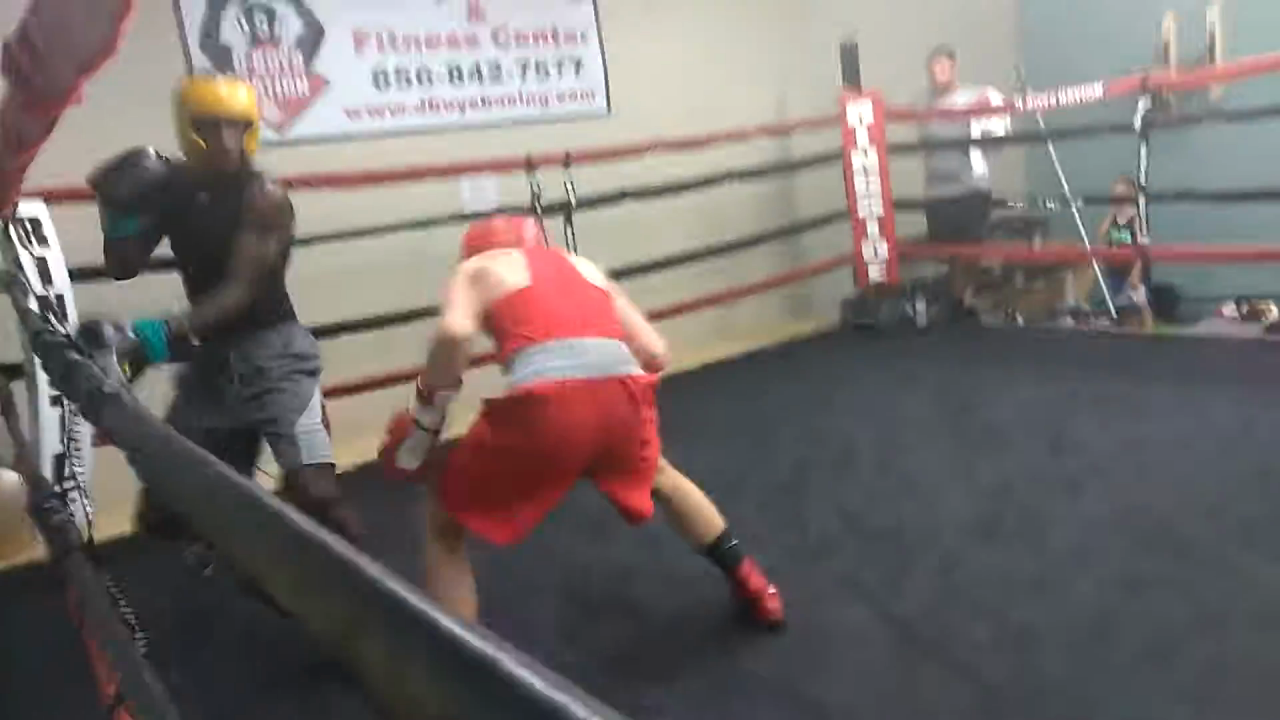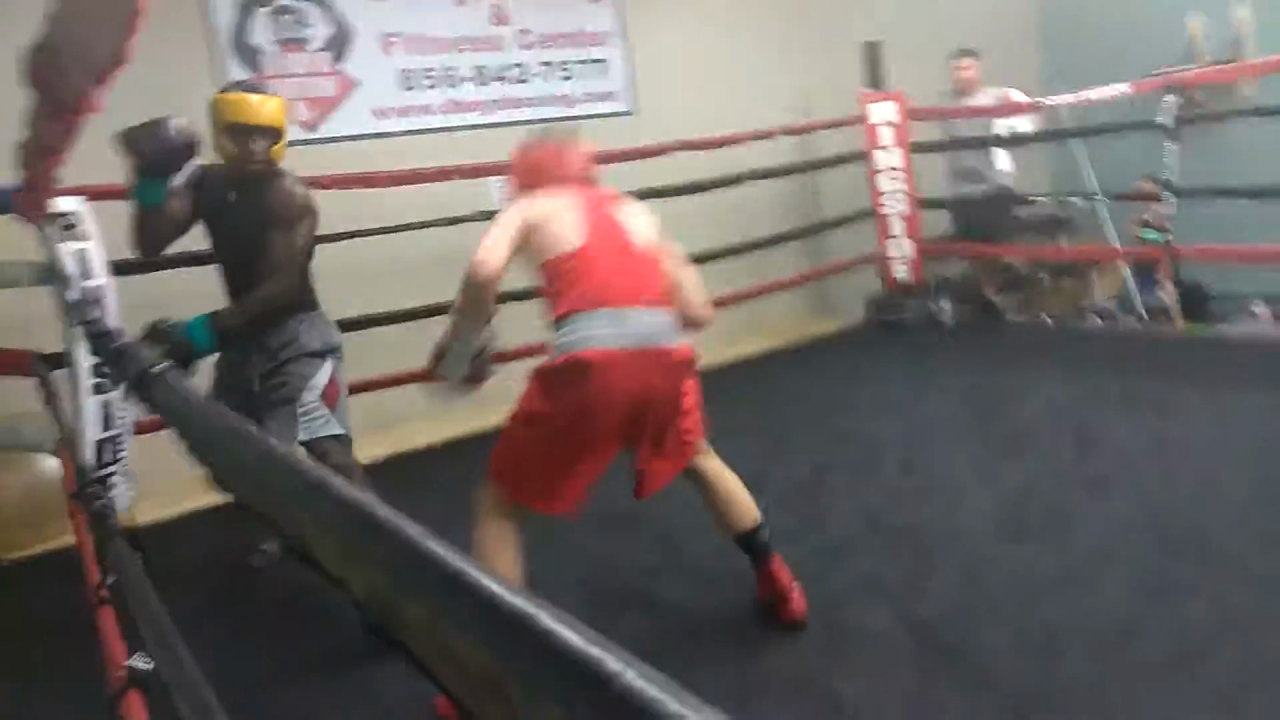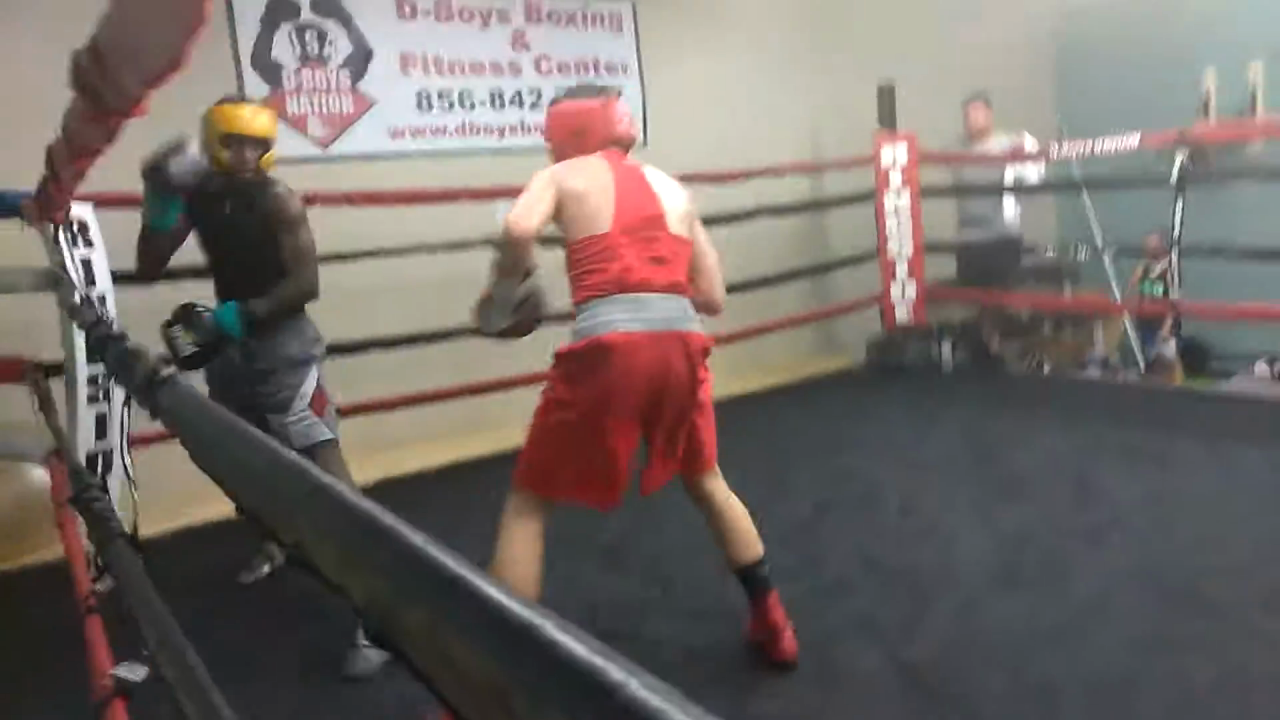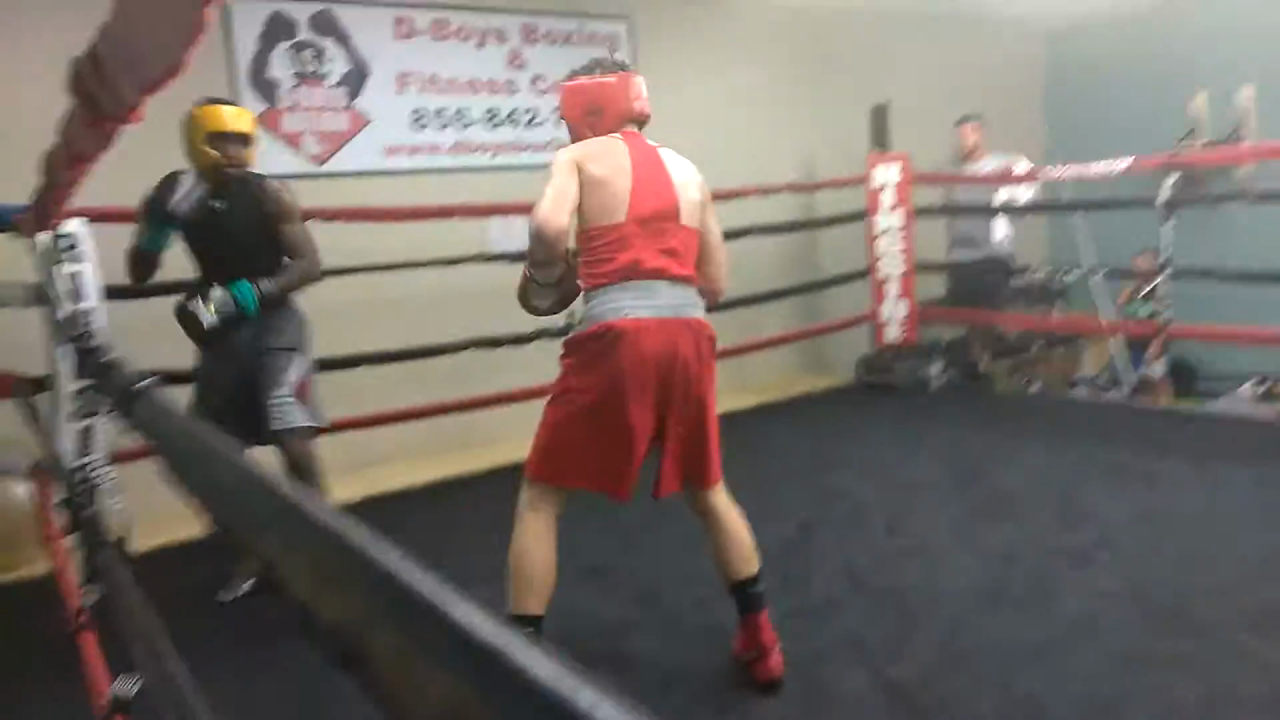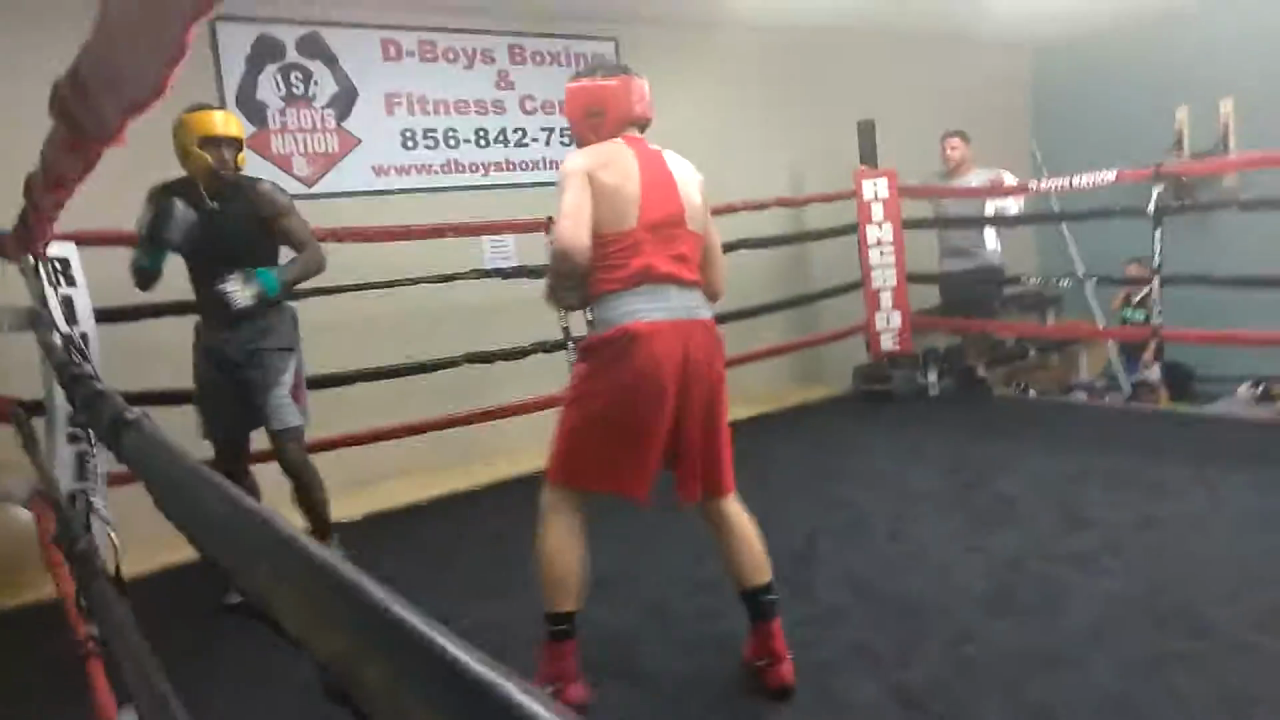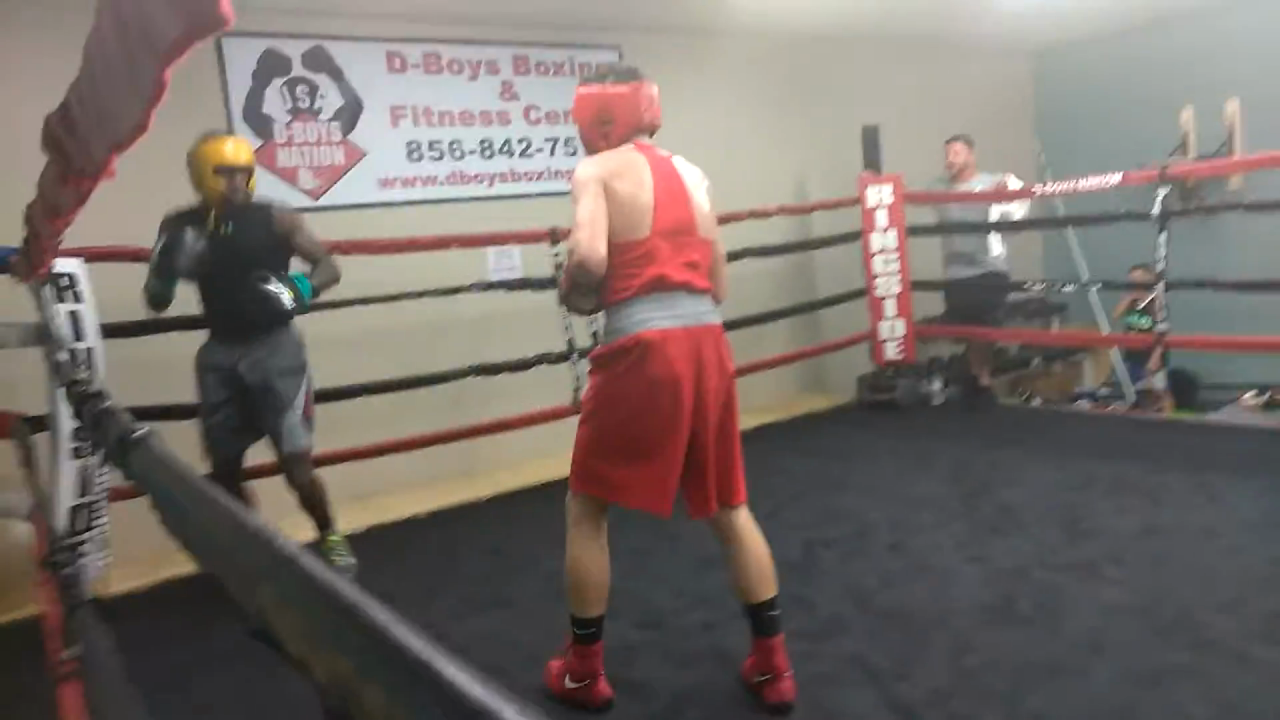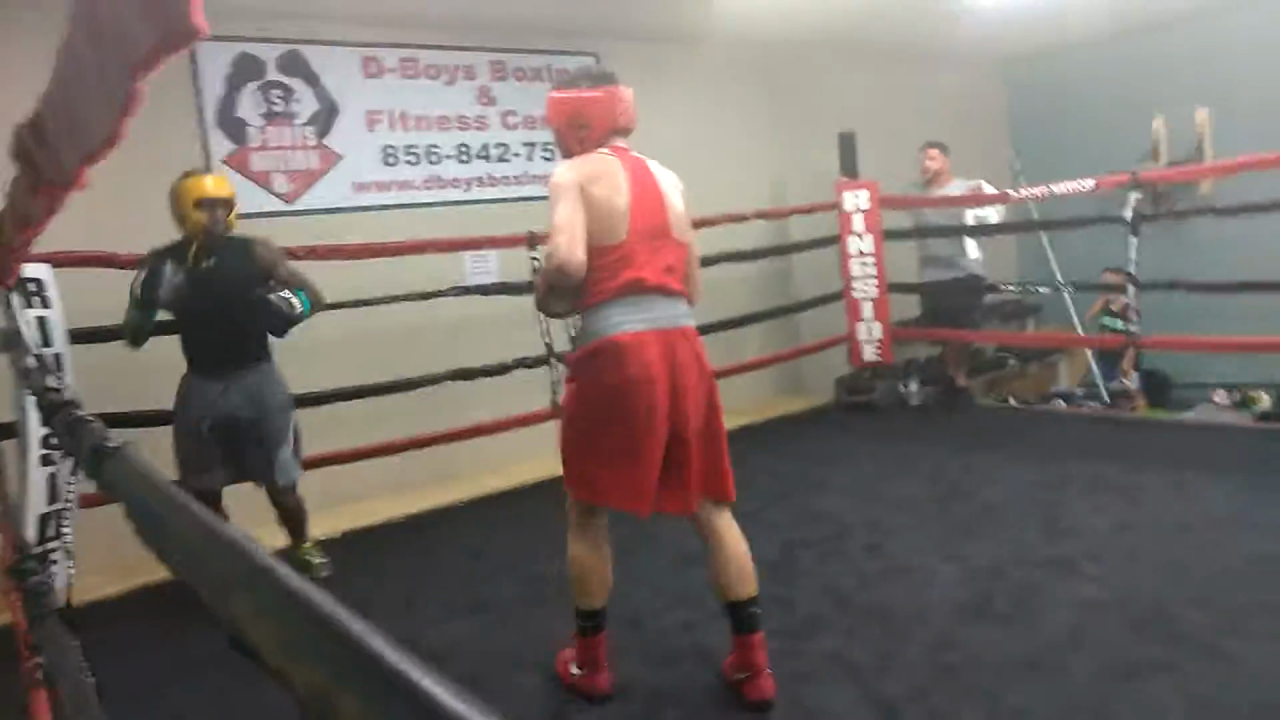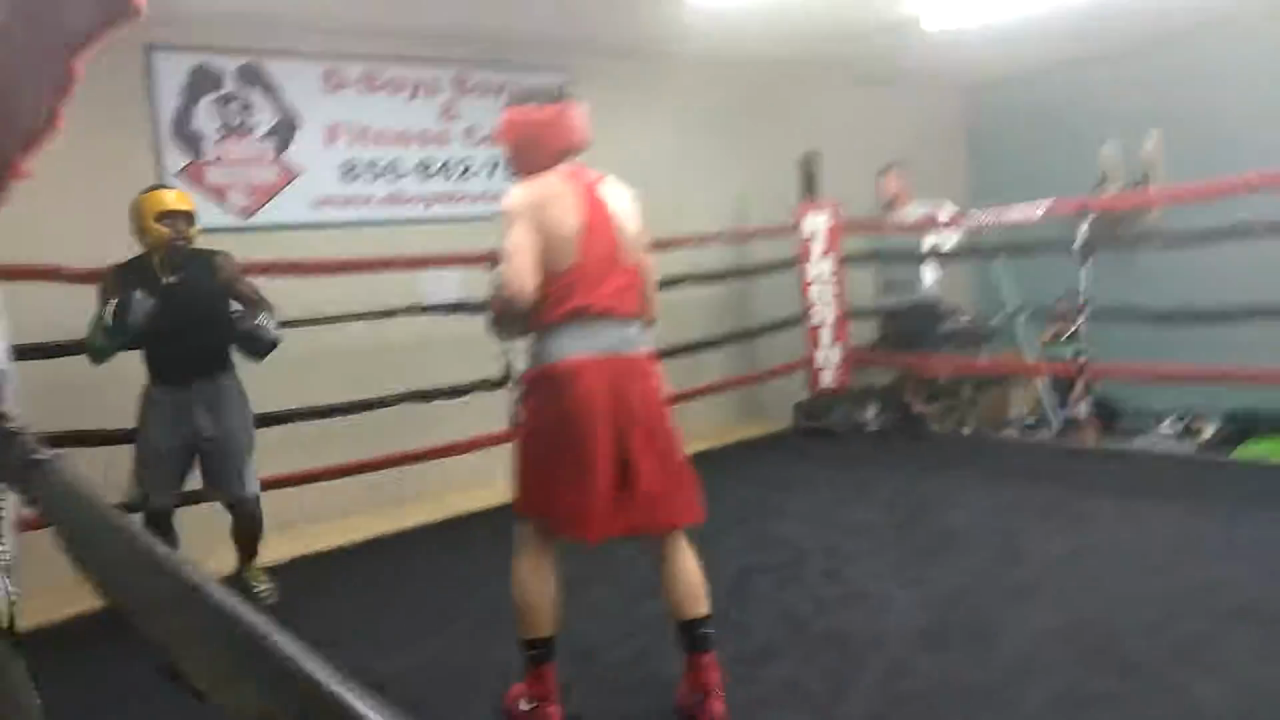
dt=0.1s
person 1, frame 1
left shoulder: (479, 268)
right shoulder: (588, 270)
left elbow: (454, 334)
right elbow: (654, 356)
left wrist: (424, 418)
left hip: (548, 403)
right hip: (620, 387)
left knee: (444, 525)
right knee: (657, 476)
right ankle: (753, 586)
person 1, frame 2
left shoulder: (531, 209)
right shoulder: (640, 215)
left elbow: (483, 272)
right elbow: (697, 313)
left wrist: (464, 337)
left hip: (590, 364)
right hip: (664, 356)
left knee: (499, 507)
right knee: (696, 459)
right ankle: (778, 586)
person 1, frame 3
left shoulder: (563, 177)
right shoulder: (673, 189)
left elbow: (517, 230)
right elbow: (712, 297)
left wrist: (505, 290)
left hip: (608, 349)
right hip: (681, 342)
left knee: (527, 506)
right knee: (706, 482)
right ankle: (772, 623)
person 1, frame 4
left shoulder: (581, 158)
right shoulder: (688, 171)
left elbow: (550, 229)
right elbow: (715, 285)
left wrist: (543, 278)
left hip: (614, 337)
right hip: (688, 335)
left knee: (540, 497)
right knee: (707, 490)
right ankle: (759, 640)
person 1, frame 5
left shoulder: (586, 163)
right shoulder: (686, 170)
left elbow: (571, 248)
left wrist: (564, 288)
left hip: (629, 341)
right hip: (698, 336)
left knee: (561, 500)
right knee: (719, 497)
left ankle: (558, 669)
right ankle: (771, 647)
person 1, frame 6
left shoulder: (599, 171)
right shoulder: (693, 175)
left elbow: (589, 258)
left wrist: (571, 291)
left hip: (640, 349)
right hip: (706, 344)
left knee: (587, 508)
right knee: (729, 508)
left ankle: (585, 667)
right ankle: (772, 662)
person 1, frame 7
left shoulder: (575, 174)
right shoulder: (666, 178)
left elbow: (568, 261)
left wrist: (548, 294)
left hip: (616, 350)
right hip: (681, 345)
left knee: (585, 510)
right knee: (710, 506)
left ankle: (590, 660)
right ankle: (752, 659)
person 1, frame 8
left shoulder: (526, 199)
right shoulder: (623, 198)
left elbow: (518, 293)
left wrist: (504, 322)
left hip: (567, 374)
right hip: (634, 368)
left knee: (536, 536)
right knee: (668, 528)
person 2, frame 1
left shoulder: (264, 198)
right shoulder: (169, 186)
left elbow: (240, 294)
right elbow: (122, 268)
left wrist: (155, 338)
right wrist: (120, 207)
left hip: (274, 354)
right hip: (208, 358)
left knee: (314, 492)
right knee: (161, 516)
person 2, frame 2
left shoulder: (288, 193)
right shoulder: (206, 184)
left elbow: (274, 293)
right elbow: (148, 248)
left wrist: (197, 333)
right wrist: (148, 178)
left hip: (296, 341)
right hip: (244, 350)
left knee: (331, 466)
person 2, frame 3
left shoulder: (278, 198)
right shoulder: (199, 192)
left elbow: (305, 283)
right elbow: (148, 267)
left wrist: (229, 317)
right wrist: (162, 194)
left hip: (282, 343)
right hip: (233, 347)
left knee: (322, 471)
right ankle: (271, 544)
person 2, frame 4
left shoulder: (265, 193)
right shoulder: (178, 192)
left elbow: (308, 264)
right elbow: (138, 274)
left wrist: (243, 298)
right wrist: (156, 224)
left hip: (272, 330)
right hip: (220, 337)
left knee: (295, 453)
right ankle: (255, 556)
person 2, frame 5
left shoulder: (261, 195)
right shoulder: (169, 199)
left elbow: (314, 255)
right elbow: (144, 281)
left wrist: (263, 283)
right wrist: (154, 245)
left hip: (267, 332)
right hip: (216, 336)
left knee: (291, 452)
right knee: (228, 458)
person 2, frame 6
left shoulder: (273, 219)
right shoulder: (179, 229)
left elbow: (327, 268)
right elbow: (156, 303)
left wrist: (297, 289)
right wrist: (166, 269)
left hip: (275, 350)
right hip: (221, 356)
left knee: (296, 463)
right knee: (224, 472)
left ankle: (329, 540)
person 2, frame 7
left shoulder: (255, 252)
right shoulder: (162, 263)
left elbow: (312, 294)
right elbow: (134, 337)
left wrist: (293, 304)
right wrist: (145, 302)
left hip: (257, 382)
right hip: (202, 389)
left knee: (282, 489)
right knee: (202, 495)
left ankle: (302, 547)
person 2, frame 8
left shoulder: (215, 266)
right shoulder: (122, 279)
left elbow: (260, 305)
right elbow: (97, 353)
left wrist: (263, 325)
right wrist: (114, 326)
left hip: (218, 393)
right hip: (166, 400)
left knee: (243, 502)
right knee: (157, 511)
left ankle: (249, 570)
person 3, frame 1
left shoulder: (978, 98)
right shoulder: (922, 105)
left elbow: (999, 132)
left wrist: (988, 113)
left hip: (970, 189)
right hip: (937, 192)
left ankle: (970, 298)
right ankle: (959, 298)
person 3, frame 2
left shoulder: (1002, 97)
left elbow: (1025, 127)
left wrist: (1012, 111)
left hip: (995, 186)
right hip: (961, 190)
left knee: (994, 245)
left ankle: (994, 295)
right ankle: (985, 295)
person 3, frame 3
left shoulder: (1014, 144)
left elbow: (1032, 179)
left wrist: (1022, 160)
left hip: (1002, 234)
right hip: (969, 236)
left knee: (1000, 292)
left ankle: (997, 344)
right ankle: (987, 343)
person 3, frame 4
left shoulder: (1004, 164)
left elbow: (1024, 199)
left wrist: (1012, 181)
left hip: (992, 254)
right hip: (959, 256)
left knee: (991, 312)
left ankle: (986, 362)
right ankle: (977, 362)
person 3, frame 5
left shoulder: (991, 178)
left elbow: (1013, 210)
left wrist: (1001, 191)
left hip: (983, 264)
right hip: (950, 267)
left knee: (982, 322)
left ankle: (980, 370)
right ankle: (971, 370)
person 3, frame 6
left shoulder: (995, 183)
right shoulder: (940, 188)
left elbow: (1017, 214)
left hip: (988, 270)
right hip: (955, 273)
left knee: (986, 330)
left ankle: (984, 380)
right ankle: (976, 379)
person 3, frame 7
left shoulder: (970, 188)
right shoulder: (915, 194)
left elbow: (992, 218)
left wrist: (982, 202)
left hip: (964, 273)
right hip: (931, 277)
left knee: (963, 332)
left ankle: (961, 380)
right ankle: (953, 380)
person 3, frame 8
left shoulder: (929, 212)
left elbow: (949, 243)
left wrist: (939, 227)
left hip: (923, 299)
right hip: (892, 302)
left knee: (922, 356)
left ankle: (918, 404)
right ankle: (911, 404)
